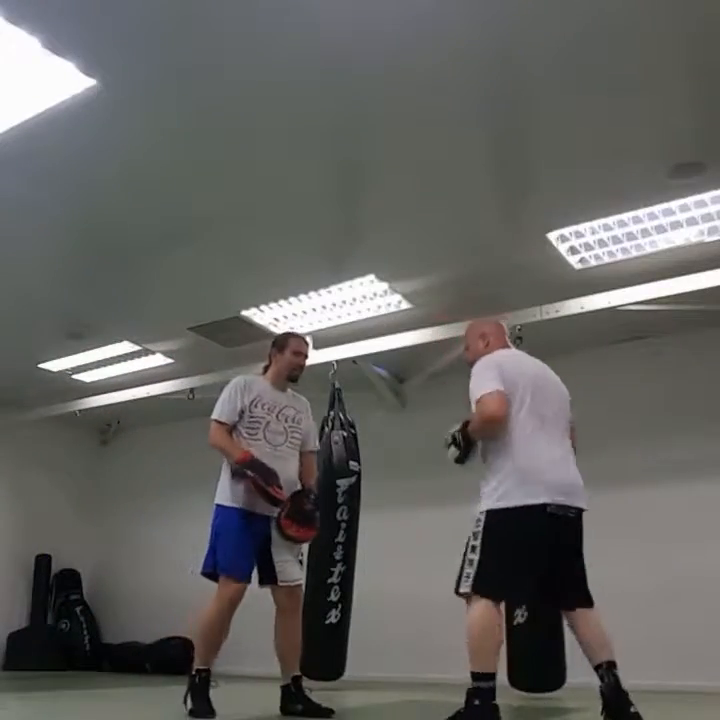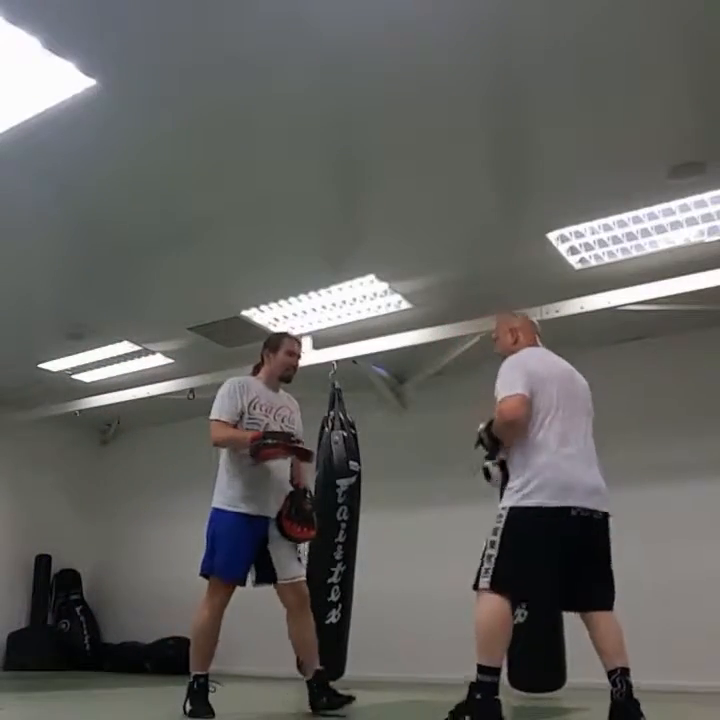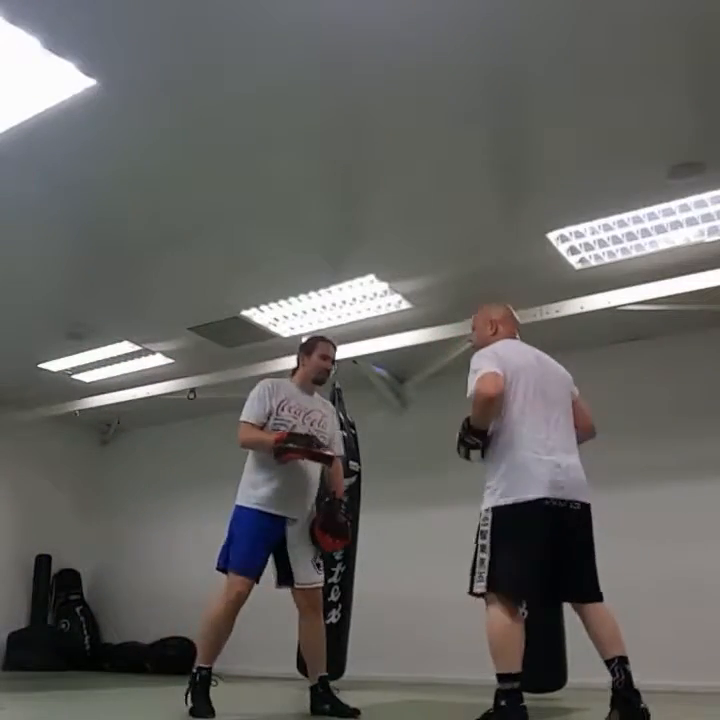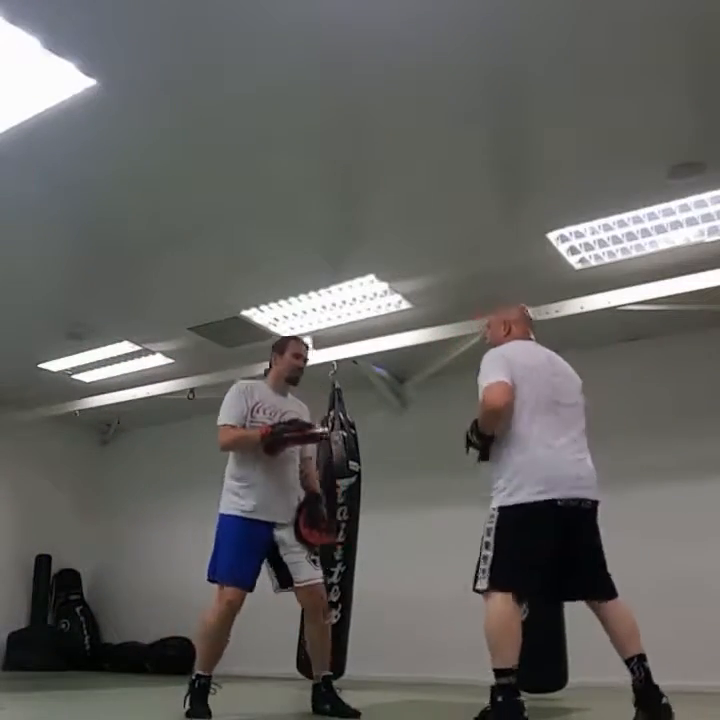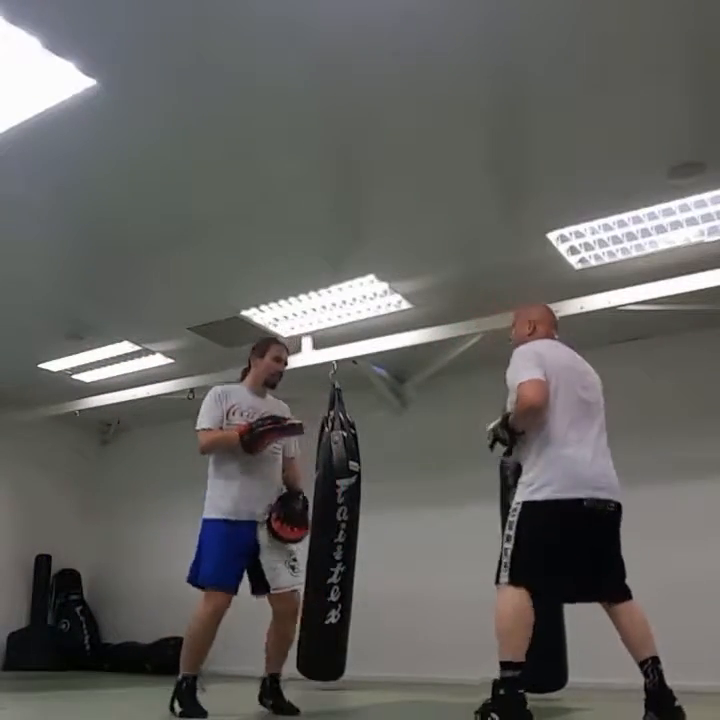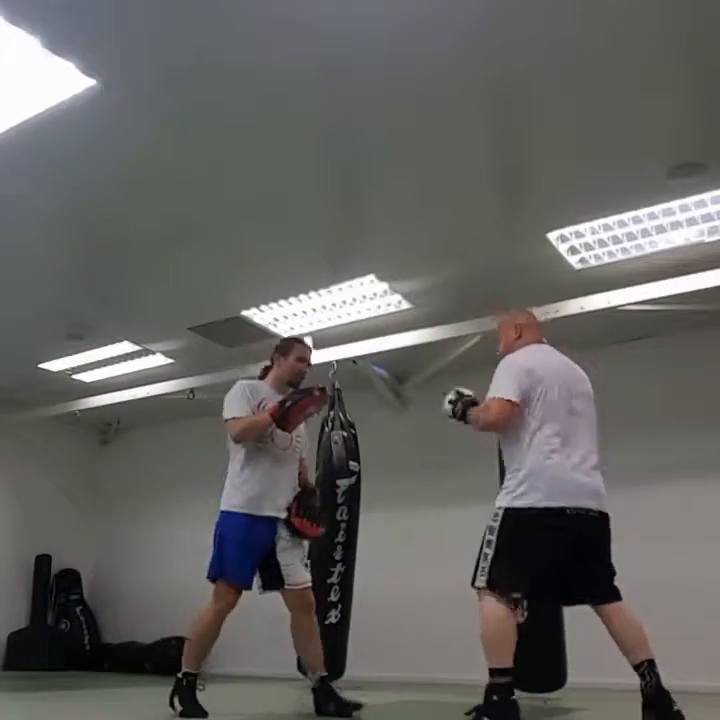
dt=0.4s
person 1, frame 1
left shoulder: (491, 364)
right shoulder: (549, 374)
left elbow: (492, 413)
left wrist: (464, 436)
left hip: (515, 497)
right hip: (565, 497)
left knee: (481, 596)
right knee: (575, 602)
person 1, frame 2
left shoulder: (519, 363)
right shoulder: (573, 374)
left elbow: (511, 414)
left wrist: (491, 436)
left hip: (538, 497)
right hip: (589, 499)
left knee: (494, 591)
right knee: (596, 605)
person 1, frame 3
left shoulder: (490, 355)
right shoulder: (553, 366)
left elbow: (489, 392)
right elbow: (586, 427)
left wrist: (472, 431)
left hip: (518, 493)
right hip: (571, 491)
left knee: (501, 596)
right knee: (585, 596)
person 1, frame 4
left shoulder: (501, 356)
right shoulder: (563, 366)
left elbow: (495, 404)
left wrist: (480, 433)
left hip: (527, 492)
right hip: (578, 490)
left knee: (498, 591)
right knee: (600, 593)
person 1, frame 5
left shoulder: (529, 354)
right shoulder: (583, 366)
left elbow: (531, 401)
left wrist: (506, 427)
right wrist: (520, 434)
left hip: (551, 490)
right hip: (601, 491)
left knee: (513, 585)
right knee: (615, 593)
person 1, frame 6
left shoulder: (518, 362)
right shoulder: (573, 369)
left elbow: (494, 417)
left wrist: (466, 409)
left hip: (533, 497)
right hip: (586, 499)
left knee: (494, 591)
right knee: (606, 597)
person 2, frame 1
left shoulder: (301, 405)
right shoulder: (243, 387)
left elbow: (307, 458)
right elbow: (216, 435)
left wrist: (309, 497)
right wrist: (249, 463)
right hip: (238, 506)
left knee: (291, 599)
right knee: (230, 591)
right ankle: (199, 681)
person 2, frame 2
left shoulder: (291, 404)
right shoulder: (238, 387)
right elbow: (218, 434)
right wrist: (259, 439)
left hip: (278, 513)
right hip: (235, 508)
left knee: (297, 597)
right knee: (218, 594)
left ankle: (318, 686)
right ankle: (197, 688)
person 2, frame 3
left shoulder: (327, 411)
right shoulder: (270, 389)
left elbow: (334, 463)
right elbow: (245, 436)
left wrist: (338, 504)
right wrist: (282, 441)
left hip: (302, 517)
right hip: (257, 507)
left knee: (312, 600)
right knee: (235, 592)
right ankle: (200, 681)
person 2, frame 4
left shoulder: (300, 409)
right shoulder: (244, 391)
right elbow: (225, 440)
right wrist: (270, 433)
left hip: (289, 520)
right hip: (243, 514)
left knee: (317, 600)
right knee: (228, 600)
right ankle: (199, 687)
person 2, frame 5
left shoulder: (280, 410)
right shoulder: (221, 395)
right elbow: (205, 442)
left wrist: (297, 496)
left hip: (269, 520)
right hip: (226, 517)
left knee: (289, 607)
right knee: (214, 605)
left ankle: (271, 685)
right ankle: (185, 688)
person 2, frame 6
left shoulder: (296, 404)
right shoulder: (246, 390)
right elbow: (237, 431)
left wrist: (309, 492)
right wrist: (279, 412)
left hip: (284, 518)
right hip: (243, 512)
left knee: (304, 603)
right knee: (223, 600)
right ankle: (185, 684)
